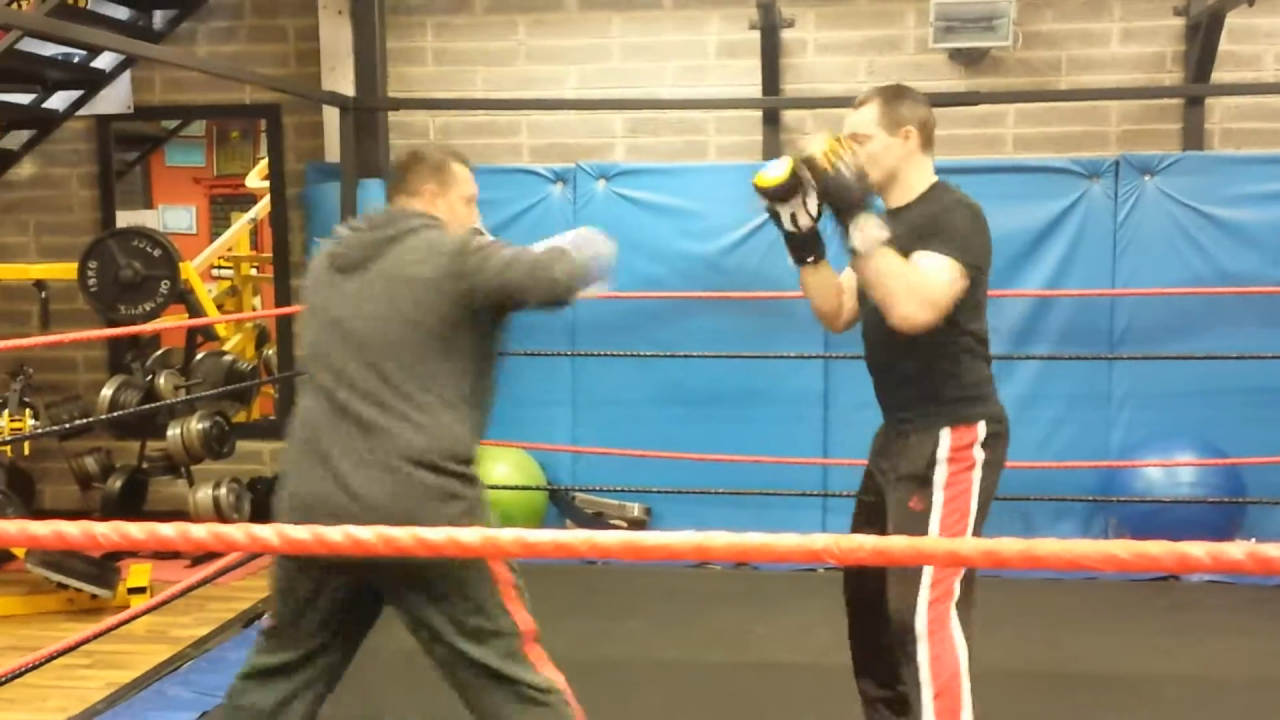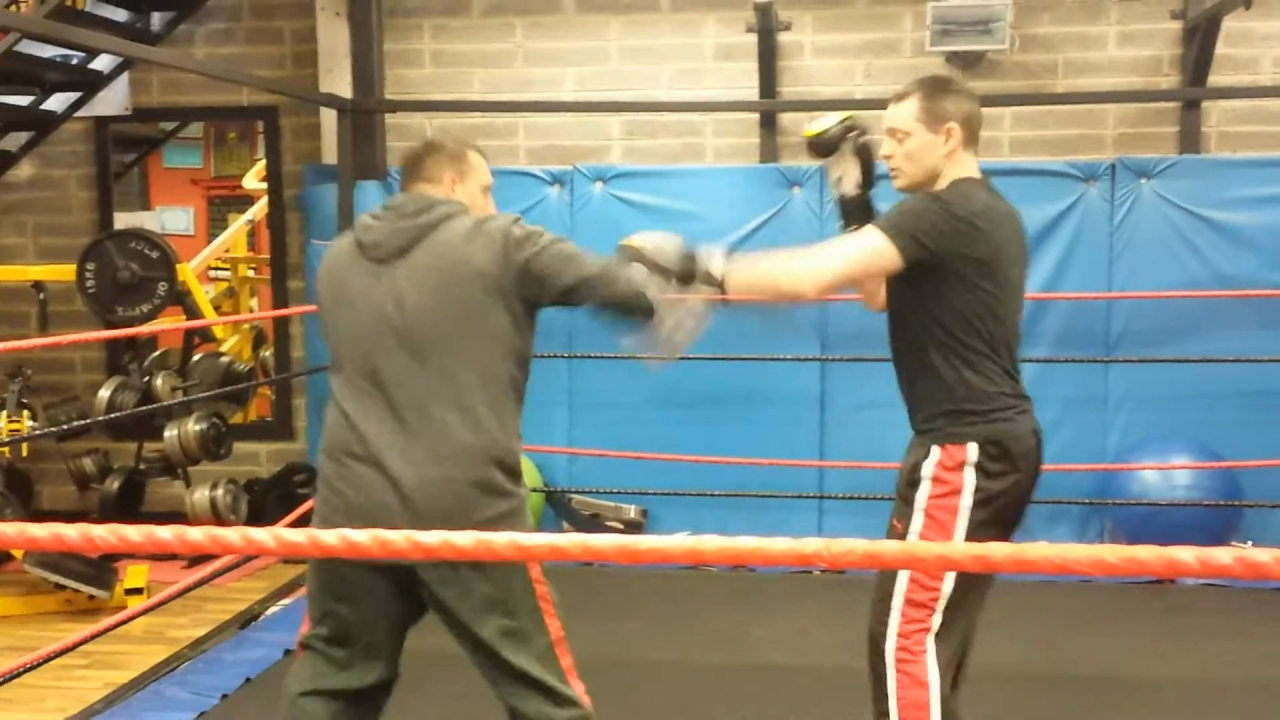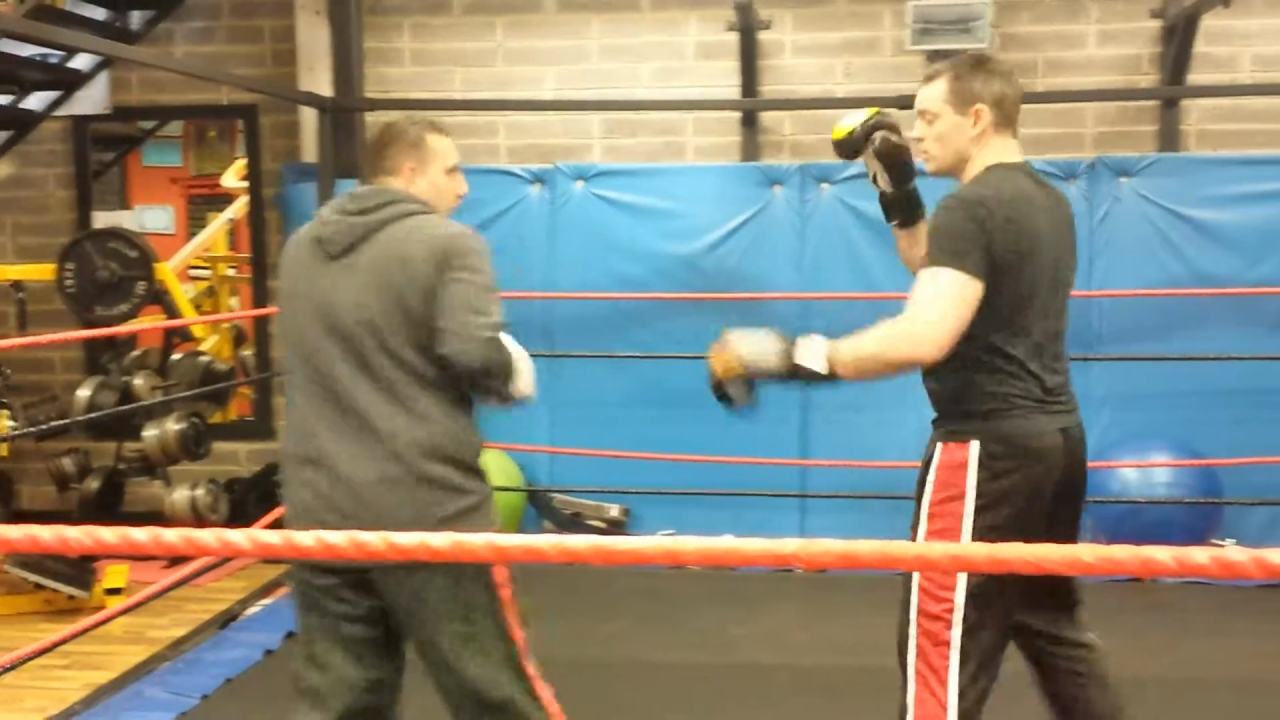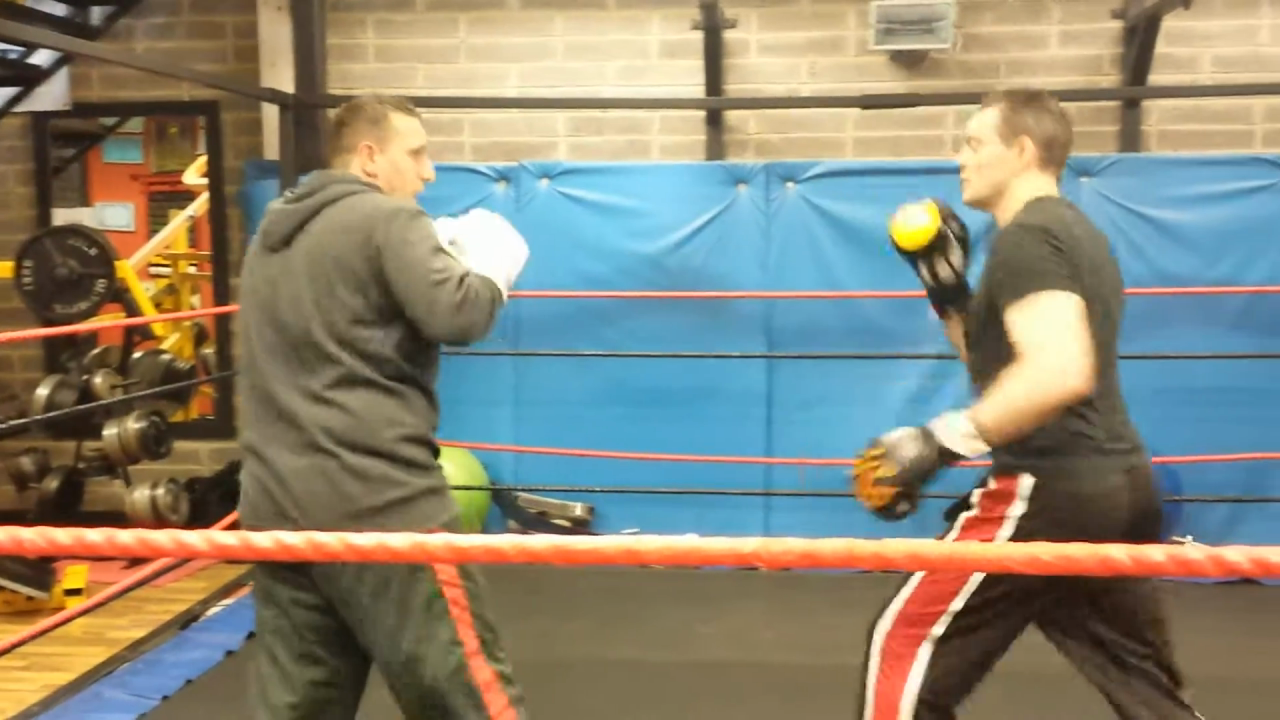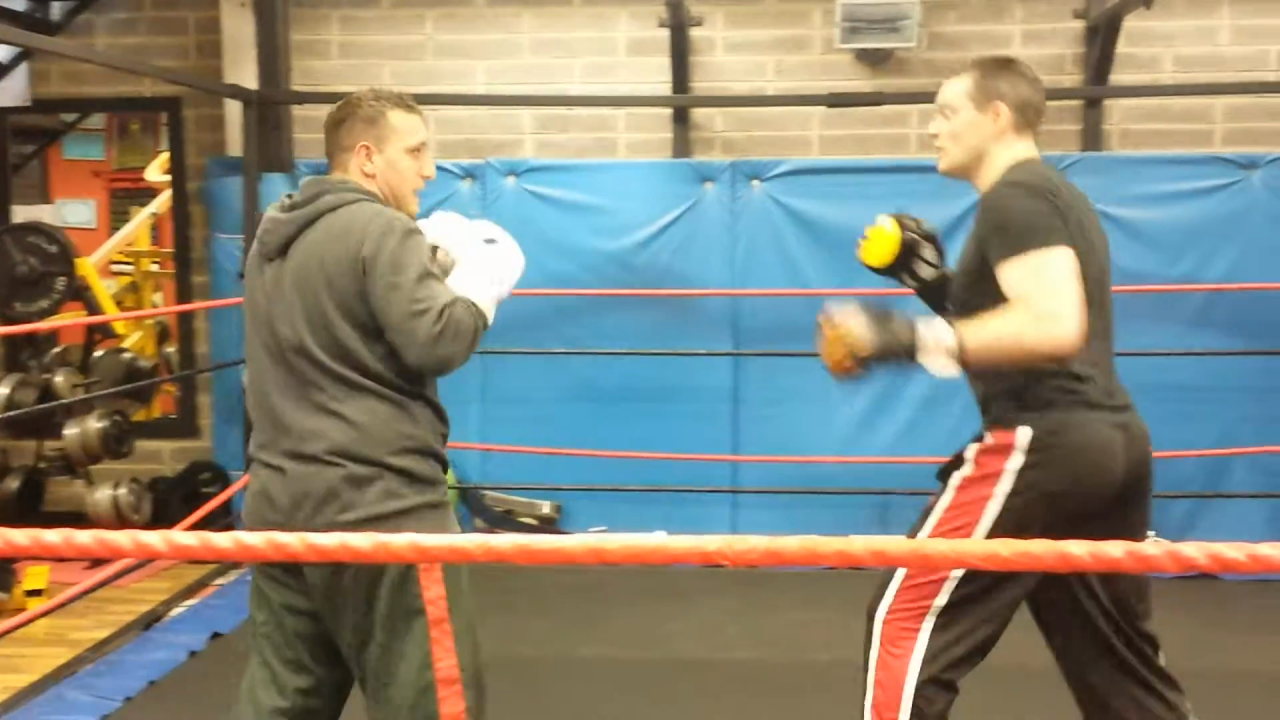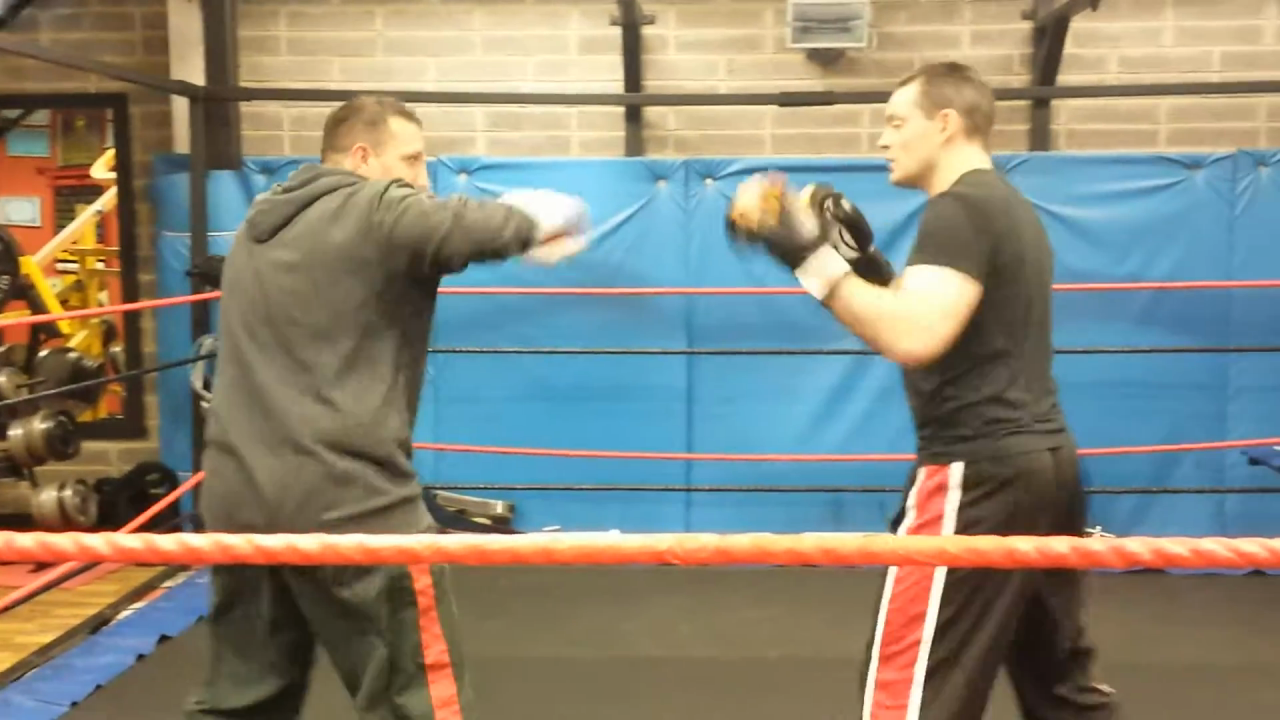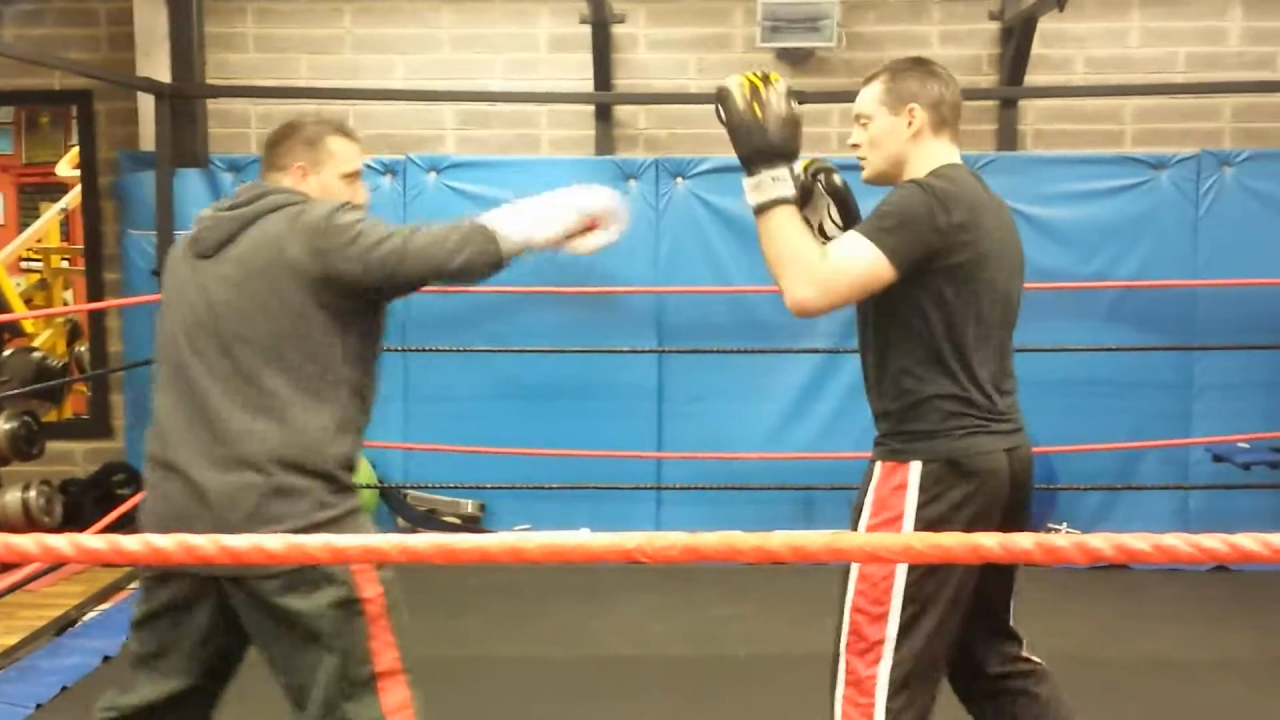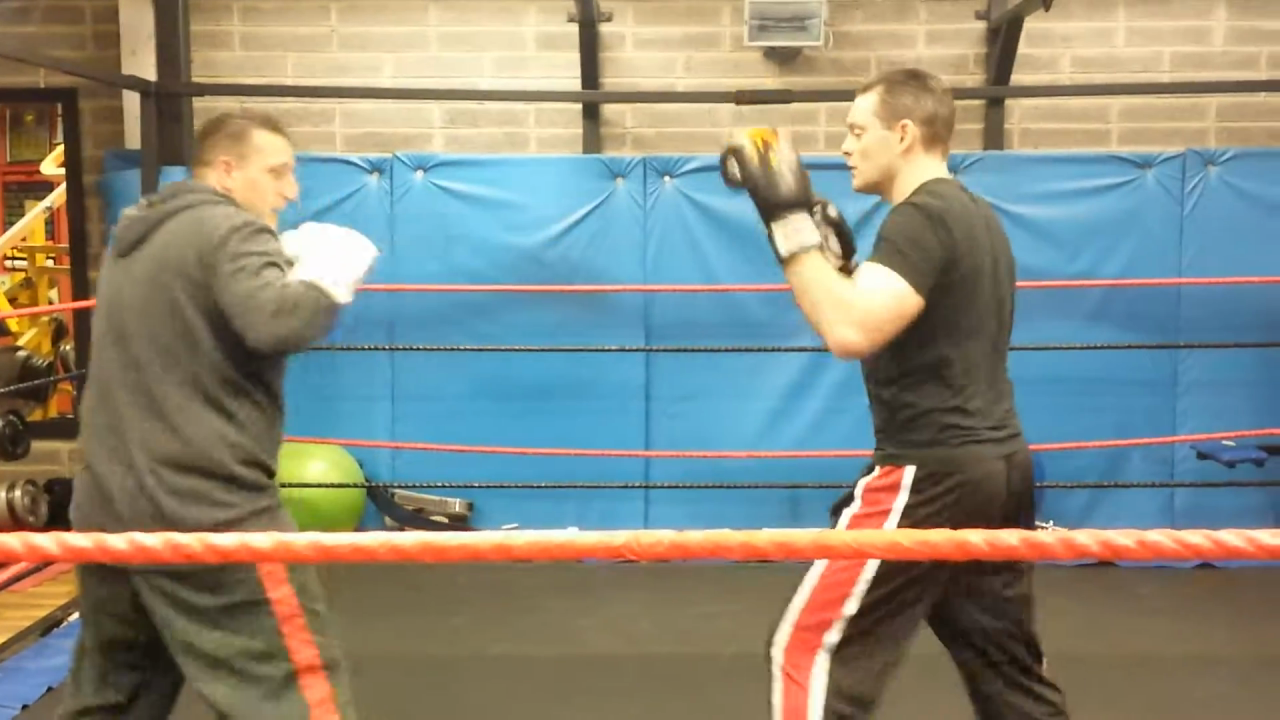
dt=0.2s
person 1, frame 1
left shoulder: (953, 216)
right shoulder: (887, 219)
left elbow: (910, 309)
right elbow: (838, 313)
left wrist: (860, 222)
right wrist: (804, 240)
left hip: (952, 437)
right hip: (899, 435)
left knee: (923, 605)
right knee: (868, 591)
person 1, frame 2
left shoulder: (947, 214)
right shoulder: (984, 213)
left elbow: (819, 274)
right elbow: (883, 294)
left wrist: (703, 266)
right wrist: (857, 202)
left hip: (968, 450)
right hip: (995, 440)
left knee: (910, 629)
right knee: (933, 617)
person 1, frame 3
left shoulder: (971, 209)
right shoulder: (1046, 200)
left elbow: (924, 337)
left wrist: (795, 355)
right wrist: (899, 197)
left hip: (987, 450)
right hip: (1052, 434)
left knee: (946, 645)
right knee: (1051, 626)
person 1, frame 4
left shoulder: (1029, 238)
right shoulder: (1074, 235)
left elbow: (1058, 376)
left wrist: (939, 441)
right wrist: (947, 290)
left hip: (1049, 489)
right hip: (1121, 483)
left knee: (907, 646)
person 1, frame 5
left shoulder: (1016, 199)
right shoulder: (1052, 197)
left elbow: (1051, 327)
left wrist: (917, 336)
right wrist: (936, 286)
left hip: (1043, 447)
right hip: (1112, 444)
left knee: (907, 623)
person 1, frame 6
left shoulder: (962, 209)
right shoulder: (1004, 206)
left elbow: (915, 338)
left wrist: (815, 259)
right wrist: (863, 262)
left hip: (981, 472)
right hip: (1042, 461)
person 1, frame 7
left shoulder: (925, 201)
right shoulder: (979, 205)
left elbow: (807, 291)
left wrist: (771, 173)
right wrist: (843, 231)
left hip: (935, 468)
right hip: (993, 457)
right knee: (988, 652)
person 1, frame 8
left shoulder: (921, 219)
right shoulder: (974, 216)
left elbow: (849, 331)
left wrist: (788, 221)
right wrist: (842, 260)
left hip: (932, 476)
right hip: (997, 466)
left knee: (812, 651)
right knee: (1009, 667)
person 2, frame 1
left shoulder: (328, 264)
right shoulder: (456, 258)
right elbow: (557, 275)
right wrist: (583, 249)
left hip: (316, 506)
right hip: (422, 510)
left knee: (281, 673)
person 2, frame 2
left shoulder: (337, 260)
right shoulder: (502, 244)
right elbow: (607, 283)
right wrist: (664, 308)
left hip: (356, 502)
right hip: (463, 508)
person 2, frame 3
left shoulder: (300, 250)
right shoulder: (447, 245)
right elbow: (473, 351)
right wrist: (515, 370)
left hip: (321, 507)
right hip: (426, 508)
person 2, frame 4
left shoulder: (270, 237)
right shoulder: (387, 222)
right elbow: (459, 316)
left wrist: (433, 259)
right wrist: (495, 259)
left hip: (278, 500)
right hip: (378, 499)
person 2, frame 5
left shoulder: (276, 235)
right shoulder: (380, 231)
right elbow: (436, 342)
left wrist: (427, 266)
right wrist: (486, 275)
left hip: (284, 507)
right hip: (381, 511)
person 2, frame 6
left shoulder: (257, 228)
right shoulder: (382, 212)
right elbow: (489, 228)
right wrist: (547, 215)
left hip: (240, 498)
right hip: (348, 502)
person 2, frame 7
left shoulder: (195, 247)
right shoulder: (323, 232)
right elbow: (433, 255)
right wrist: (551, 216)
left hip: (180, 512)
right hip: (288, 515)
person 2, frame 8
left shoulder: (135, 238)
right shoulder: (230, 232)
right elbow: (280, 323)
left wrist: (284, 267)
right wrist: (329, 273)
left hip: (114, 510)
right hip: (210, 516)
